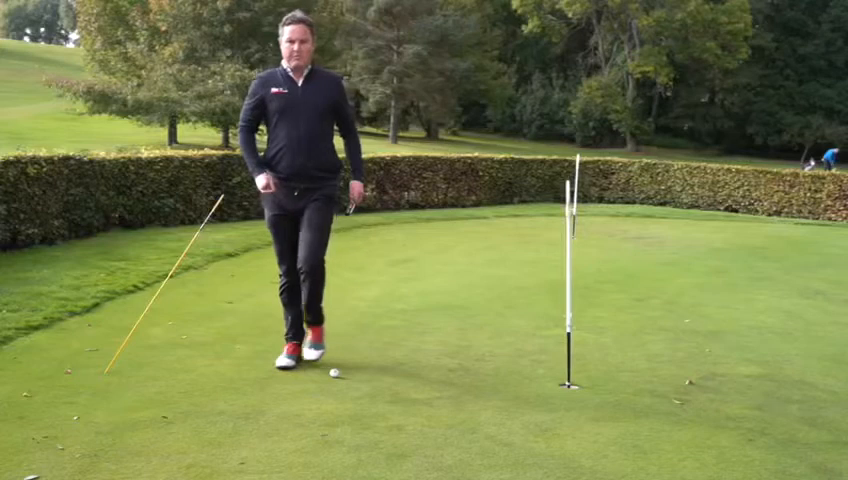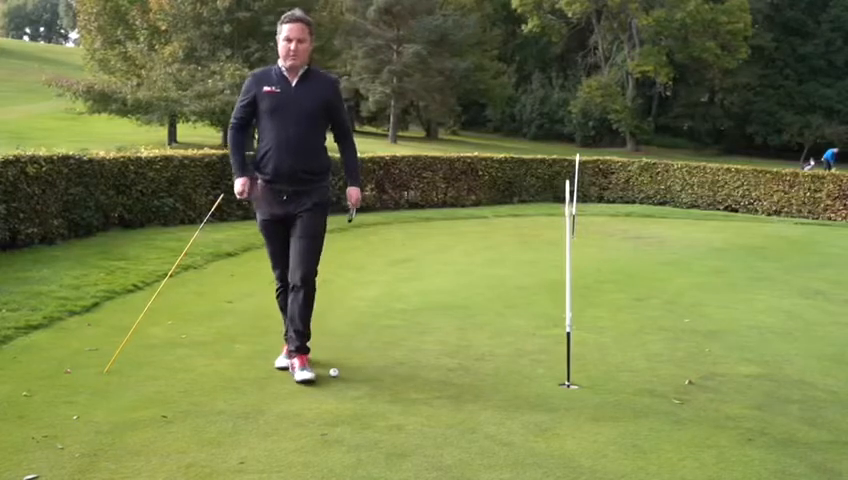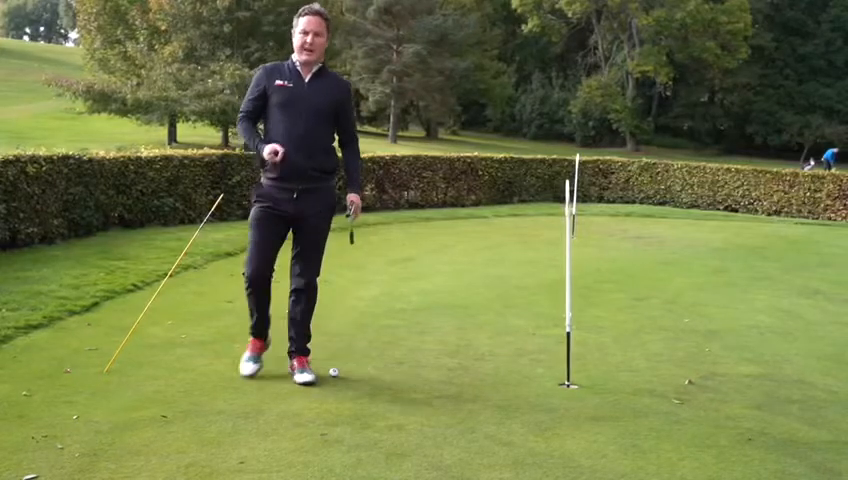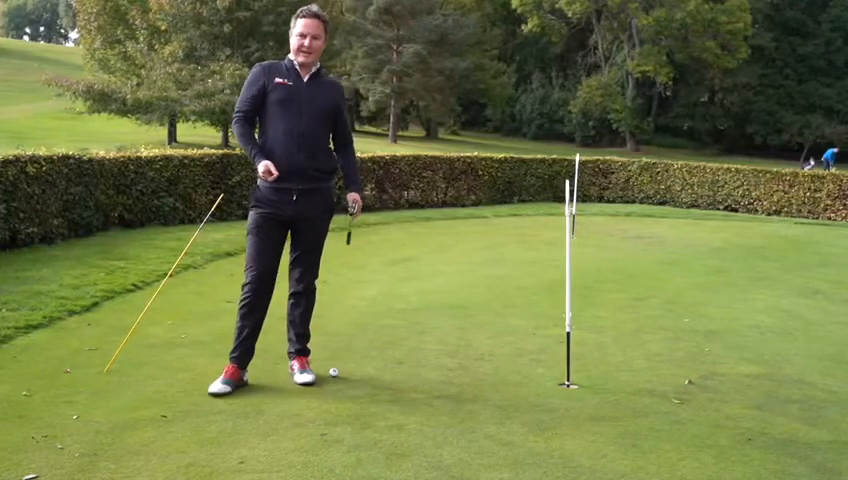
dt=0.5s
person 1, frame 1
left shoulder: (331, 83)
right shoulder: (265, 83)
left elbow: (349, 132)
right elbow: (245, 130)
left wrist: (357, 176)
right wrist: (257, 171)
left hip: (320, 189)
right hip: (280, 192)
left knee: (310, 262)
right knee: (287, 271)
left ankle: (315, 326)
right ankle: (293, 341)
person 1, frame 2
left shoulder: (326, 85)
right shoulder: (258, 81)
left elbow: (344, 136)
right elbow: (237, 128)
left wrist: (353, 181)
right wrist: (240, 173)
left hip: (311, 195)
right hip: (269, 194)
left knee: (303, 276)
right knee: (282, 277)
left ankle: (299, 352)
right ankle: (290, 341)
person 1, frame 3
left shoulder: (339, 87)
right shoulder: (269, 75)
left elbow: (349, 142)
right elbow: (245, 119)
left wrist: (354, 188)
right wrist: (261, 147)
left hip: (317, 195)
right hip: (273, 191)
left knee: (305, 279)
right knee: (256, 269)
left ankle: (298, 354)
right ankle: (258, 339)
person 1, frame 4
left shoulder: (333, 89)
right shoulder: (265, 73)
left elbow: (344, 144)
right elbow: (241, 120)
left wrist: (354, 187)
right wrist: (258, 158)
left hip: (316, 198)
right hip: (271, 195)
left knee: (304, 281)
right knee: (256, 281)
left ankle: (299, 356)
right ankle: (237, 365)
